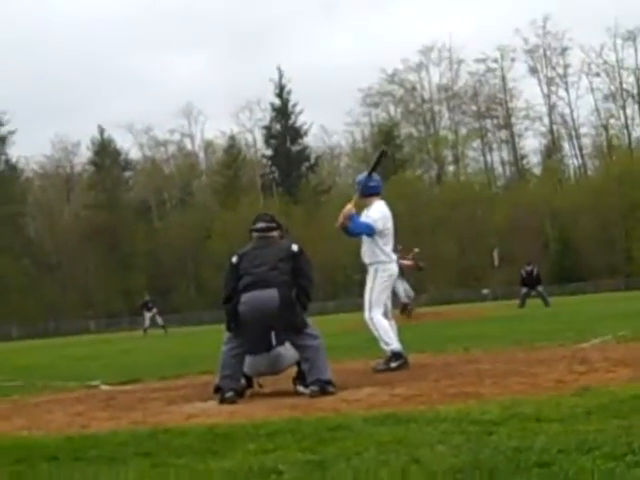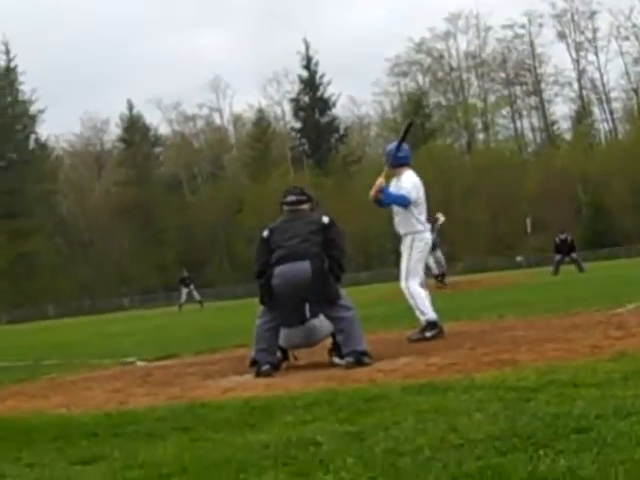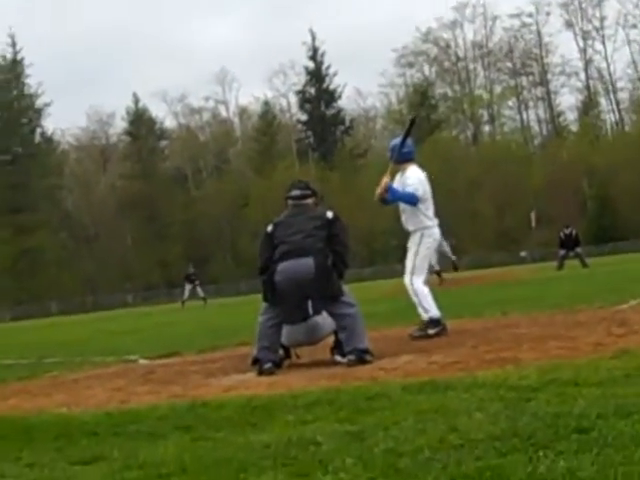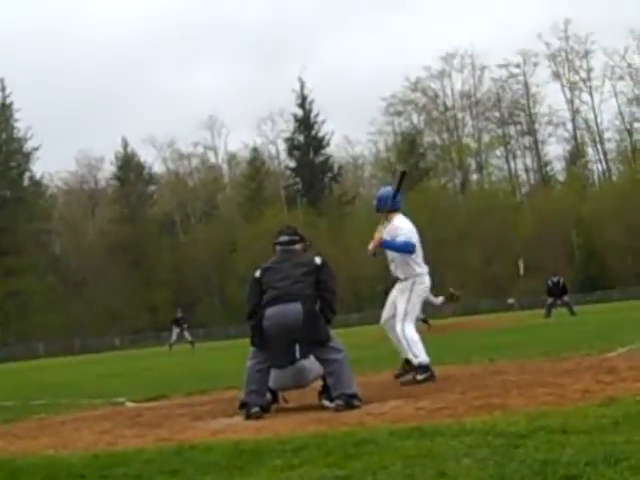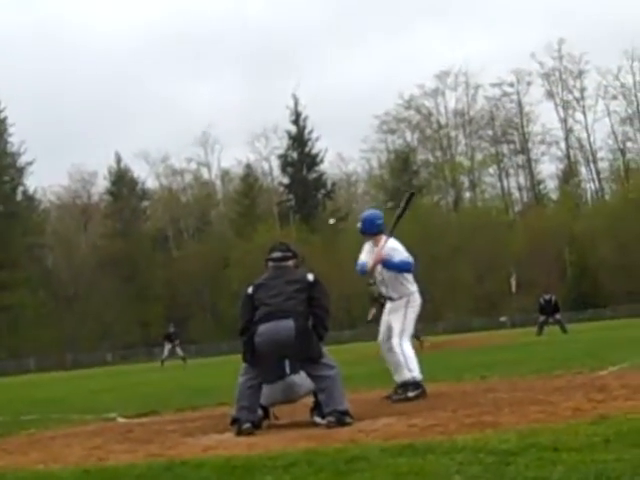
dt=0.2s
person 1, frame 1
left shoulder: (379, 209)
right shoulder: (370, 210)
left elbow: (366, 230)
right elbow: (356, 232)
left wrist: (351, 215)
right wrist: (345, 224)
left hip: (381, 267)
right hip: (382, 267)
left knee: (373, 313)
right knee: (383, 313)
left ankle: (397, 355)
right ankle: (395, 355)
person 1, frame 2
left shoulder: (409, 179)
right shoulder: (398, 180)
left elbow: (403, 201)
right elbow: (385, 203)
left wrist: (383, 189)
right wrist: (377, 196)
left hip: (416, 237)
right hip: (412, 237)
left knee: (409, 283)
right knee: (416, 283)
left ankle: (432, 325)
right ankle: (429, 324)
person 1, frame 3
left shoulder: (414, 175)
right shoulder: (401, 176)
left elbow: (412, 199)
right elbow: (391, 199)
left wrist: (389, 188)
right wrist: (382, 195)
left hip: (425, 233)
right hip: (418, 233)
left knee: (413, 279)
right knee: (415, 279)
left ankle: (435, 322)
right ankle: (429, 320)
person 1, frame 4
left shoulder: (401, 225)
right shoulder: (386, 225)
left elbow: (409, 247)
right elbow: (381, 245)
left wrist: (384, 242)
right wrist: (375, 246)
left hip: (414, 280)
right hip: (403, 281)
left knee: (403, 325)
right knee: (388, 321)
left ankle: (423, 368)
right ankle: (410, 360)
person 1, frame 5
left shoulder: (392, 246)
right shoulder: (369, 246)
left elbow: (408, 266)
right elbow: (361, 267)
left wrist: (384, 262)
right wrist: (370, 265)
left hip: (407, 299)
right hip: (391, 301)
left knee: (399, 341)
right knee: (385, 342)
left ankle: (416, 385)
right ankle: (403, 382)
person 2, frame 1
left shoulder: (240, 255)
right shoulder: (291, 248)
left elbow: (229, 291)
right elbow: (304, 281)
left wrist: (232, 320)
right wrist: (299, 308)
left hip: (246, 301)
right hip: (279, 298)
left knee: (233, 344)
right knee: (308, 339)
left ankle: (227, 389)
right ankle: (320, 382)
person 2, frame 2
left shoulder: (271, 229)
right shoulder: (322, 220)
left elbow: (261, 264)
right elbow: (336, 253)
left wrist: (266, 292)
right wrist: (333, 280)
left hip: (279, 274)
right hip: (311, 270)
left knee: (267, 317)
right knee: (342, 310)
left ankle: (263, 362)
right ankle: (355, 353)
person 2, frame 3
left shoulder: (275, 224)
right shoulder: (326, 215)
left elbow: (264, 261)
right elbow: (340, 248)
left wrist: (269, 290)
right wrist: (336, 275)
left hip: (282, 271)
right hip: (314, 267)
left knee: (270, 315)
right knee: (345, 307)
left ankle: (265, 360)
right ankle: (357, 352)
person 2, frame 4
left shoulder: (263, 269)
right shoulder: (315, 261)
left elbow: (252, 305)
right elbow: (328, 293)
left wrist: (257, 333)
right wrist: (324, 321)
left hip: (270, 316)
right hip: (302, 312)
left knee: (258, 359)
right knee: (332, 352)
left ankle: (253, 404)
right ankle: (344, 396)
person 2, frame 5
left shoulder: (256, 285)
right shoulder: (307, 278)
left elbow: (245, 322)
right elbow: (321, 309)
left wrist: (249, 349)
right wrist: (316, 337)
left hip: (262, 332)
right hip: (295, 329)
left knee: (250, 375)
right knee: (324, 368)
left ankle: (244, 420)
right ankle: (336, 413)
